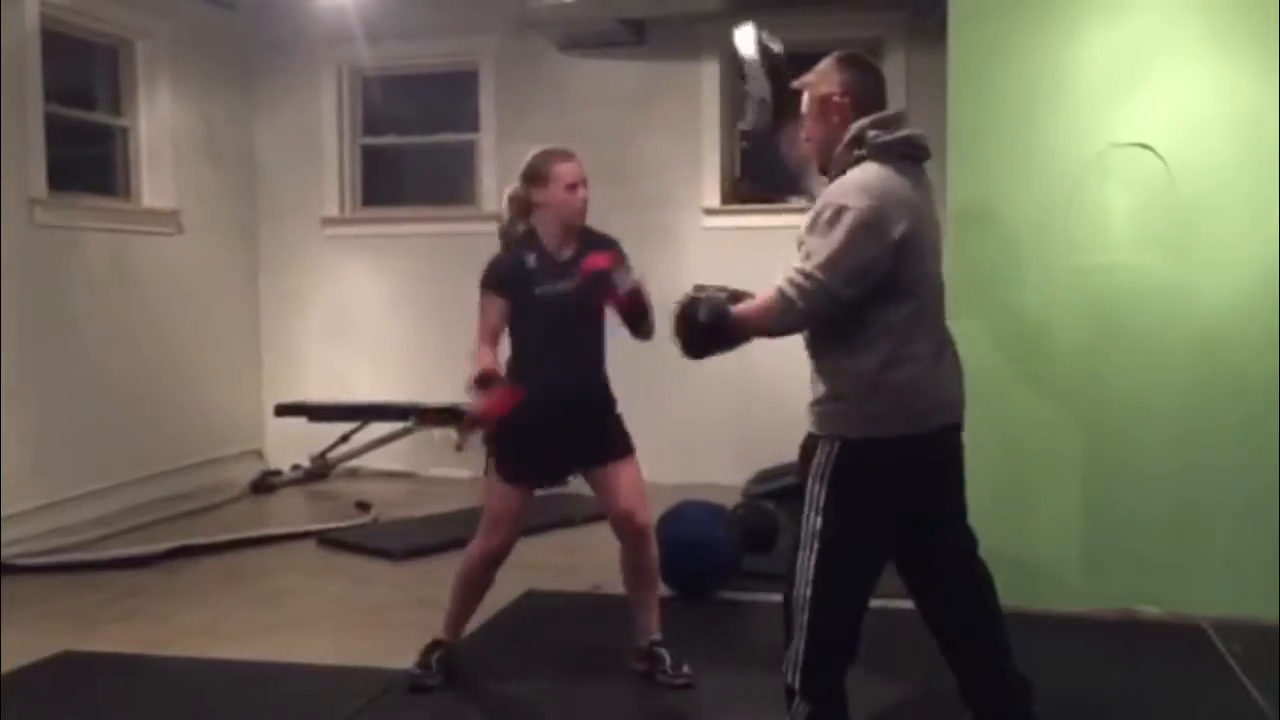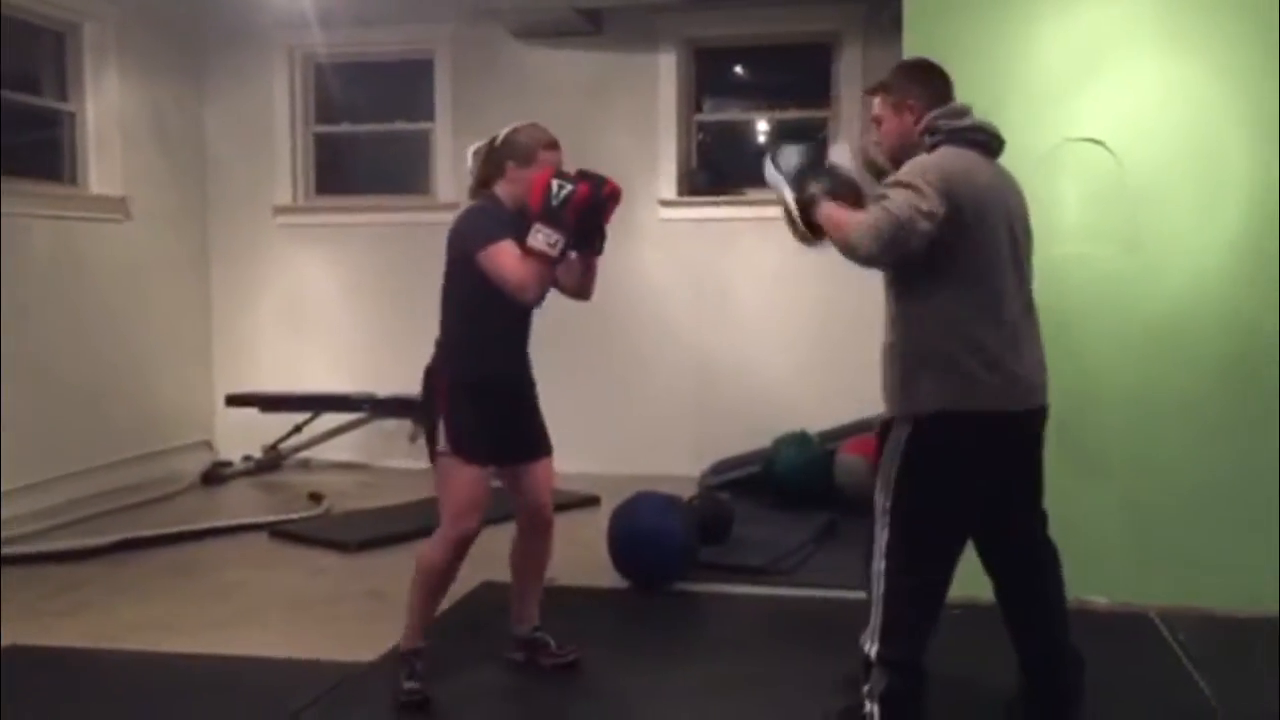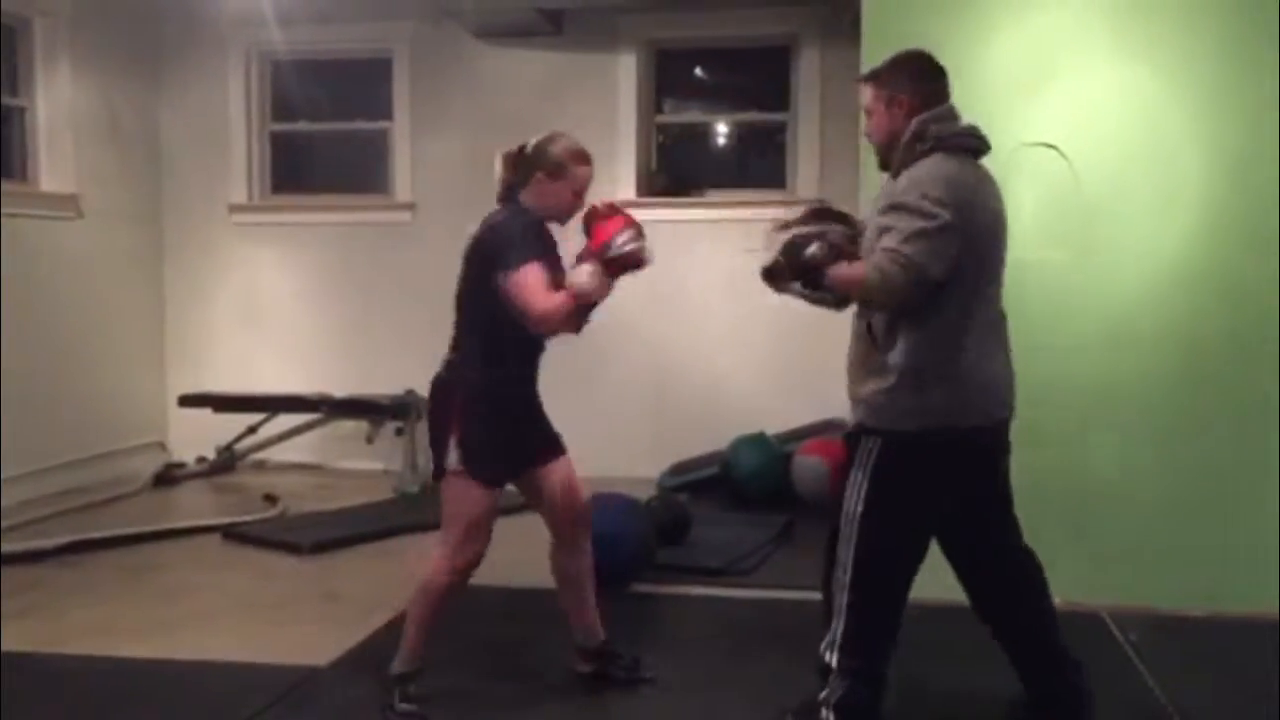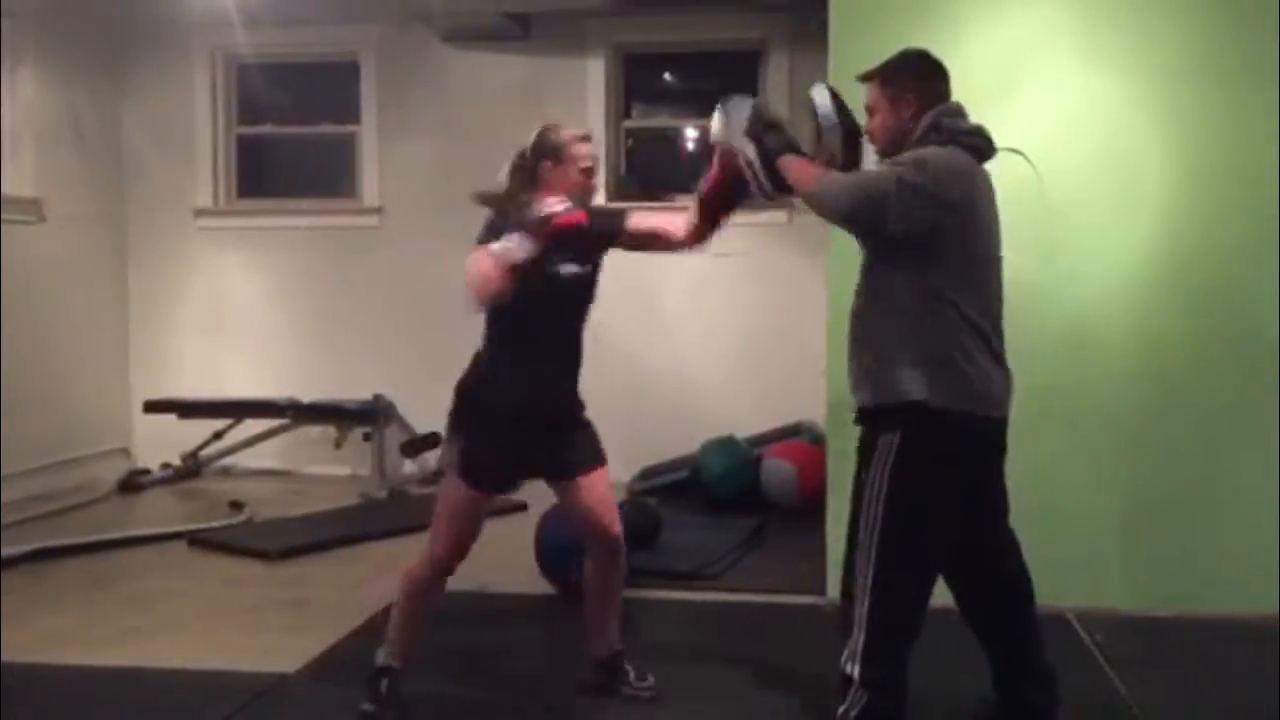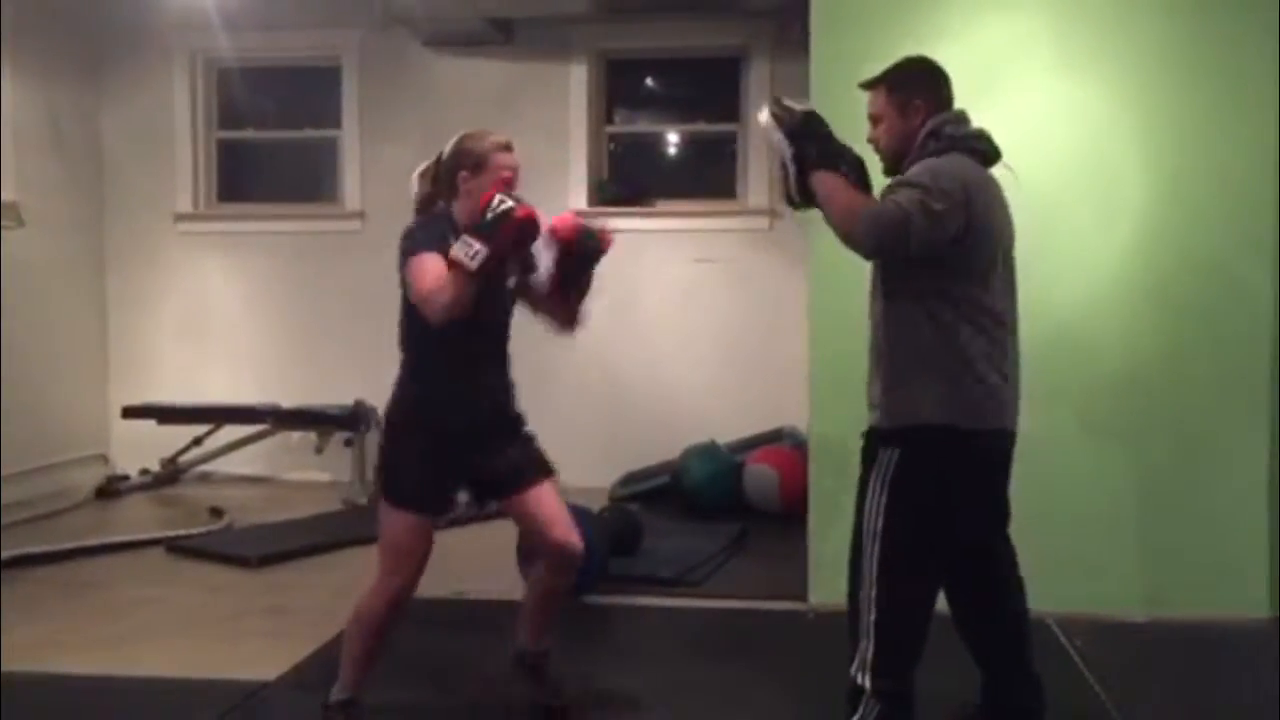
dt=1s
person 1, frame 1
left shoulder: (858, 195)
right shoulder: (905, 177)
left elbow: (800, 304)
left wrist: (724, 319)
left hip: (867, 430)
right hip: (932, 419)
left knee: (826, 592)
right knee: (951, 573)
person 1, frame 2
left shoulder: (932, 171)
right shoulder: (994, 174)
left elbow: (878, 239)
left wrist: (819, 201)
right wrist: (852, 200)
left hip: (945, 406)
right hip: (1016, 399)
left knee: (906, 559)
right knee: (1022, 549)
person 1, frame 3
left shoulder: (928, 183)
right shoulder: (967, 177)
left elbow: (891, 280)
left wrist: (825, 272)
right wrist: (850, 244)
left hip: (913, 417)
right hip: (977, 412)
left knee: (863, 568)
right knee: (1000, 560)
person 1, frame 4
left shoulder: (933, 169)
right shoulder: (953, 172)
left elbow: (847, 201)
right elbow: (877, 208)
left wrist: (781, 153)
right wrist: (819, 156)
left hip: (923, 412)
right hip: (971, 408)
left knee: (883, 577)
right knee: (988, 563)
person 1, frame 5
left shoulder: (942, 177)
right shoulder: (968, 179)
left elbow: (874, 231)
right elbow: (899, 239)
left wrist: (817, 170)
right wrist: (844, 179)
left hip: (928, 422)
right hip: (978, 419)
left knee: (888, 586)
right knee: (983, 572)
person 2, frame 1
left shoulder: (602, 249)
right shoulder: (511, 262)
left elbow: (643, 329)
right elbow: (486, 339)
left wrist: (629, 294)
right wrist: (490, 381)
left hip: (591, 410)
right hip: (528, 414)
left knee: (637, 523)
right knee: (493, 543)
left ankle: (650, 645)
right ankle: (444, 644)
person 2, frame 2
left shoulder: (529, 220)
right shoulder: (478, 222)
left elbow: (579, 288)
right elbow: (527, 288)
left wrist: (590, 228)
right wrist: (554, 225)
left hip: (512, 386)
right hip: (461, 389)
left knee: (538, 514)
right knee: (461, 525)
left ankle: (526, 634)
right ankle: (411, 650)
person 2, frame 3
left shoulder: (531, 233)
right shoulder: (507, 232)
left elbow: (567, 320)
right elbow: (544, 318)
left wrist: (587, 278)
right wrist: (598, 273)
left hip: (514, 401)
right hip: (470, 403)
left knee: (574, 518)
right knee: (463, 549)
left ankle: (593, 649)
right ankle: (402, 673)
person 2, frame 4
left shoulder: (592, 227)
right shoulder: (513, 221)
left elbow: (681, 232)
right elbow: (487, 292)
left wrist: (716, 196)
right wrist: (534, 238)
left hip: (558, 410)
right hip: (493, 404)
left knee: (608, 536)
right knee: (446, 550)
left ankle: (606, 660)
right ankle: (388, 668)
person 2, frame 5
left shoulder: (503, 247)
right shoulder: (425, 237)
left elbow: (563, 316)
right elbow: (437, 306)
left wrist: (575, 269)
right wrist: (483, 241)
left hip: (494, 425)
right hip: (423, 429)
left knee: (565, 549)
right knee: (396, 582)
left ankle: (531, 654)
